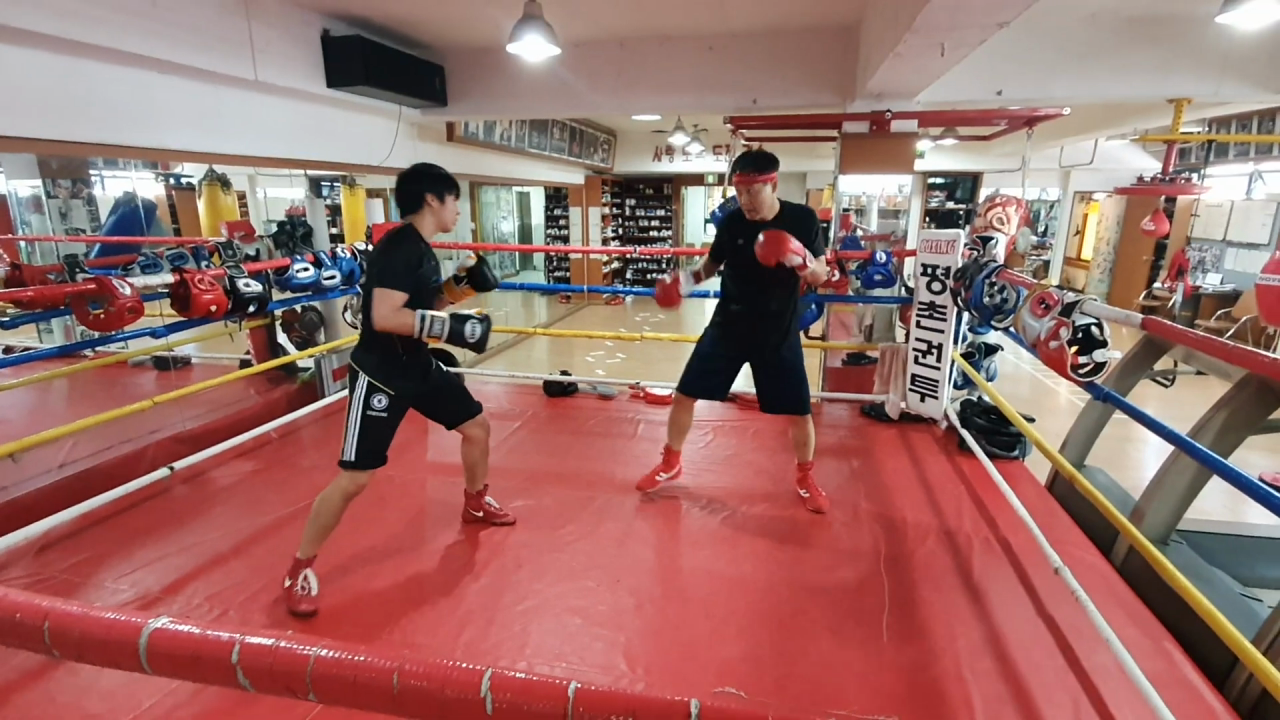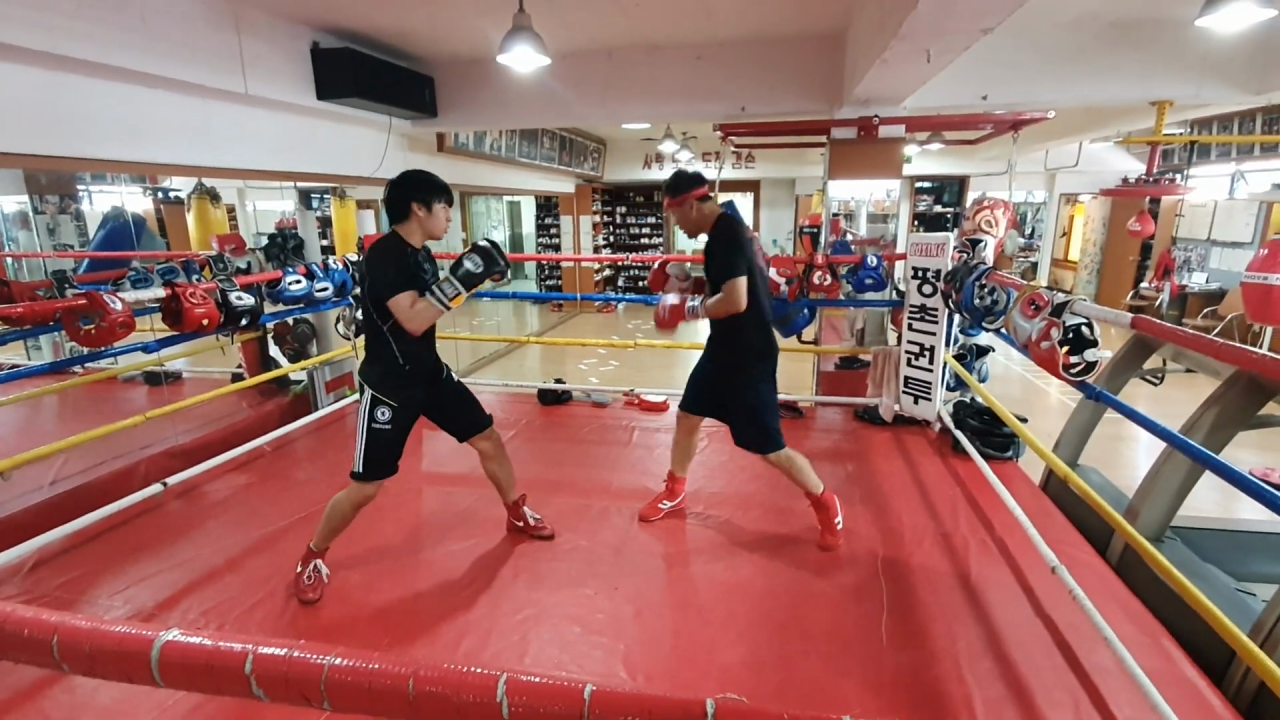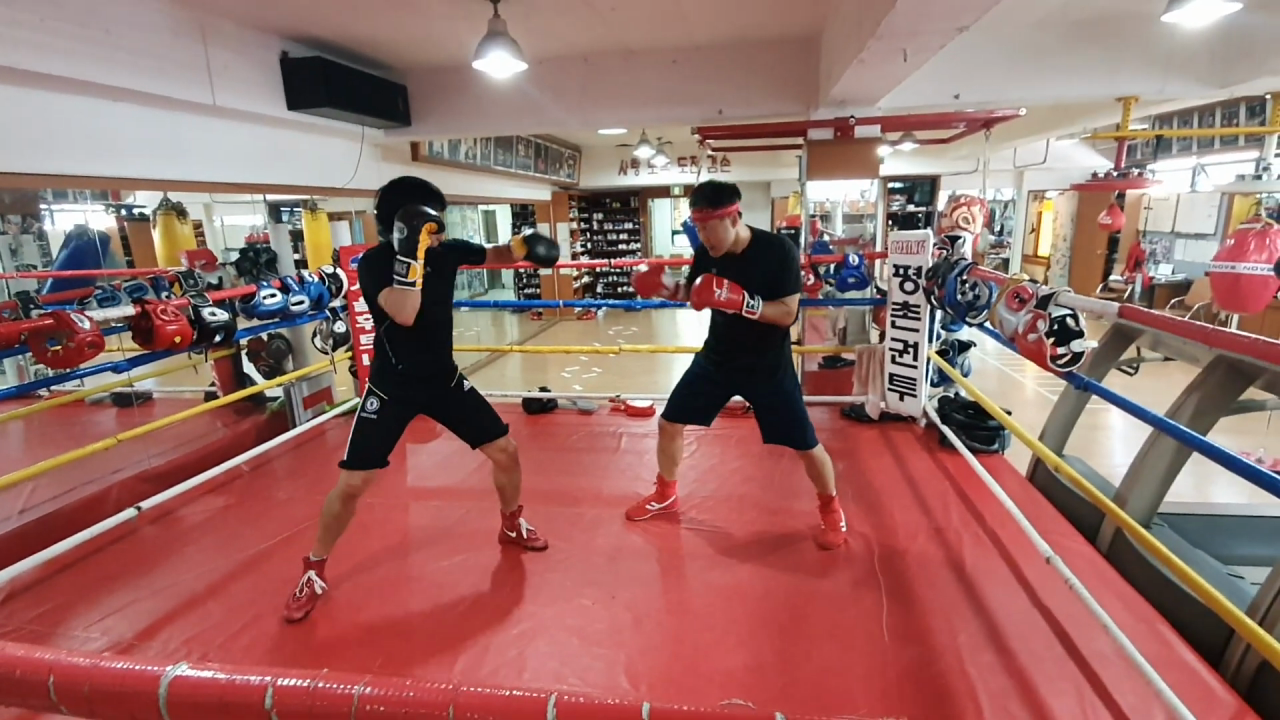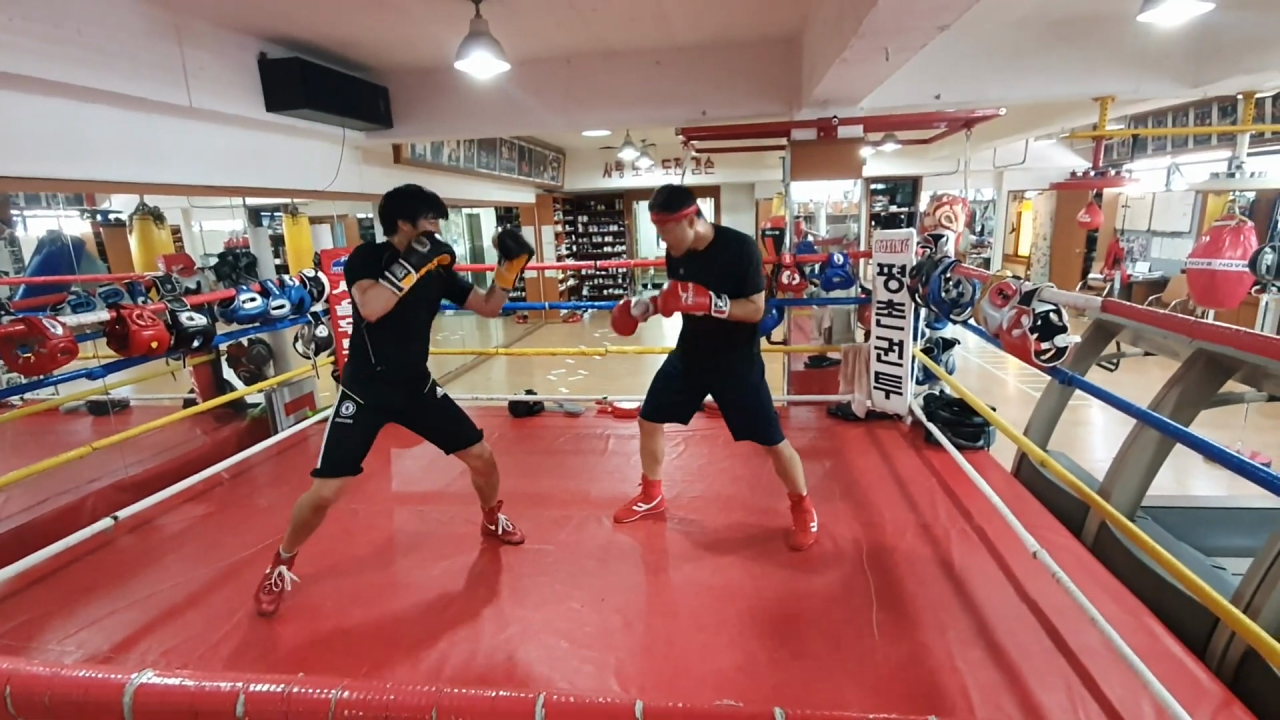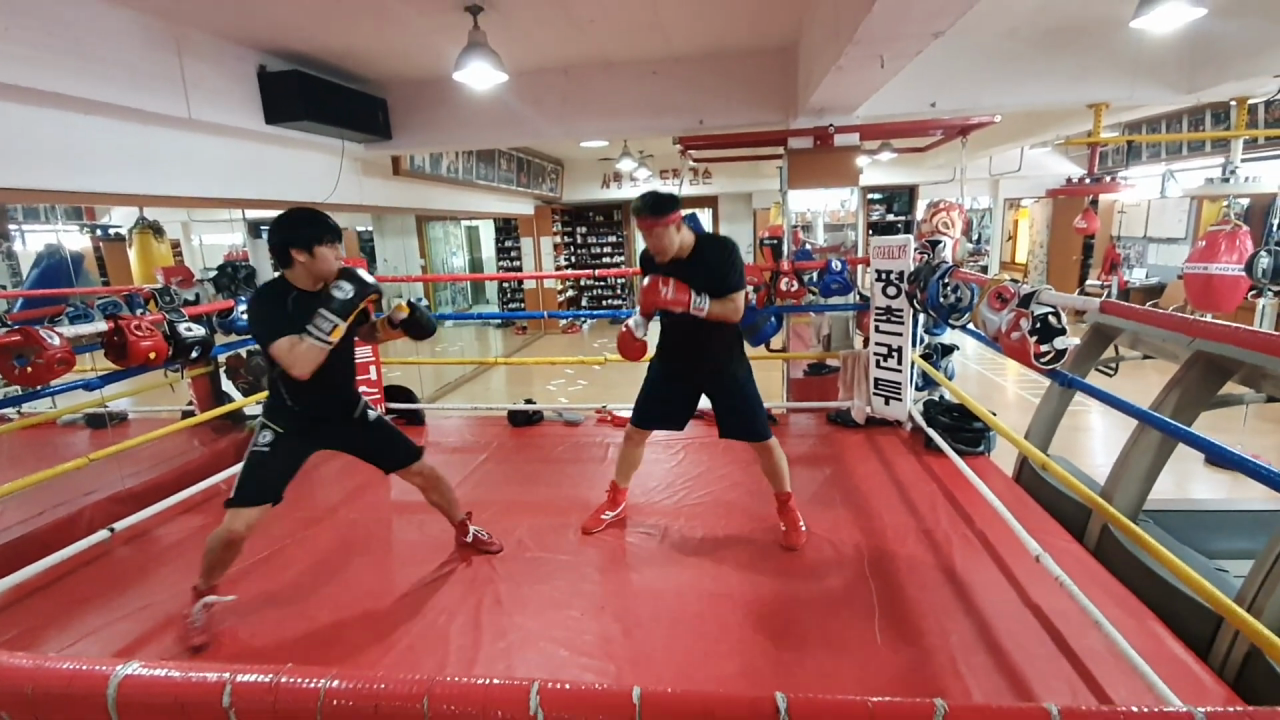
dt=1s
person 1, frame 1
left shoulder: (423, 247)
right shoulder: (398, 247)
right elbow: (385, 317)
left wrist: (463, 282)
right wrist: (451, 328)
left hip: (419, 366)
right hip: (379, 375)
left knee: (477, 425)
right knee: (354, 479)
left ankle: (476, 503)
right ankle: (300, 568)
person 1, frame 2
left shoulder: (422, 253)
right shoulder: (383, 256)
right elbow: (415, 322)
left wrist: (473, 274)
right wrist: (461, 276)
left hip: (430, 373)
right hip: (388, 386)
left knee: (489, 440)
right knee: (364, 488)
left ankle: (517, 513)
right ankle: (312, 558)
person 1, frame 3
left shoulder: (446, 250)
right shoulder: (374, 262)
left elbow: (496, 256)
right elbow: (406, 315)
left wrist: (523, 246)
right wrist: (410, 248)
left hip: (442, 378)
right hip: (391, 384)
left knee: (505, 450)
right knee: (352, 482)
left ankle: (512, 525)
right ankle: (313, 569)
person 1, frame 4
left shoulder: (437, 269)
right shoulder: (367, 257)
left elbow: (489, 307)
right elbow: (372, 309)
left wrist: (510, 266)
right wrist: (414, 263)
left hip: (415, 386)
right hip: (365, 389)
left knee: (482, 456)
right knee: (325, 491)
left ankle: (492, 519)
right ankle: (282, 563)
person 1, frame 5
left shoulder: (334, 284)
right shoulder: (267, 301)
left elbow: (364, 334)
right elbow: (299, 366)
left wrist: (398, 322)
right wrist: (337, 308)
left hip: (347, 411)
right hip: (289, 422)
left knee: (424, 472)
right knee: (237, 527)
left ankle: (464, 530)
right ankle: (204, 595)
person 2, frame 1
left shoulder: (803, 219)
right shoulder: (731, 222)
left elbow: (821, 273)
right elbow: (713, 262)
left wrist: (800, 257)
right wrist: (689, 279)
left hip: (779, 334)
right hip: (727, 328)
left knee: (799, 413)
right knee: (684, 394)
left ankle: (805, 479)
right ankle: (671, 462)
person 2, frame 2
left shoulder: (726, 233)
right shoulder: (723, 230)
left elbow: (736, 301)
left wrist: (685, 309)
right wrist: (685, 285)
left hip: (751, 355)
right hip: (723, 347)
left knee: (769, 448)
right knee: (687, 416)
left ankle: (825, 504)
right ankle: (674, 490)
person 2, frame 3
left shoulder: (778, 250)
right shoulder: (706, 253)
left elbow: (787, 313)
right elbow: (694, 296)
left wrist: (740, 301)
right wrist: (667, 286)
left hip: (769, 364)
right hip: (717, 357)
left knee: (806, 445)
right knee: (669, 423)
left ankle: (831, 509)
right ankle: (665, 494)
person 2, frame 4
left shoulder: (740, 247)
right shoulder: (677, 255)
left elbow: (755, 309)
left wrist: (707, 303)
right wrist: (647, 305)
left hip: (737, 361)
right hip: (688, 355)
left knee: (772, 441)
right knee: (650, 420)
left ankle: (803, 510)
right ankle: (652, 495)
person 2, frame 5
left shoulder: (722, 250)
right shoulder: (649, 258)
left elbow: (735, 310)
left wrist: (686, 300)
right wrist: (639, 319)
left hip: (724, 362)
right hip: (672, 358)
left knee: (762, 438)
right knee: (636, 430)
left ankle: (787, 508)
right ankle: (615, 501)
